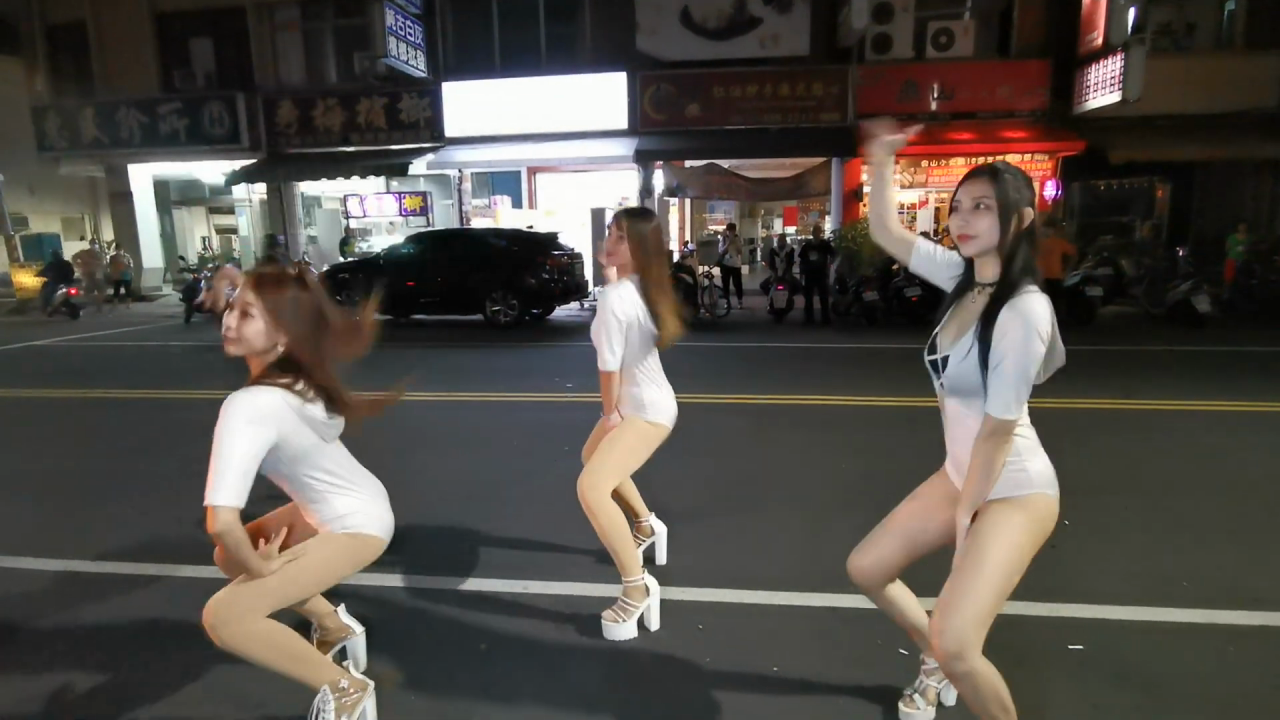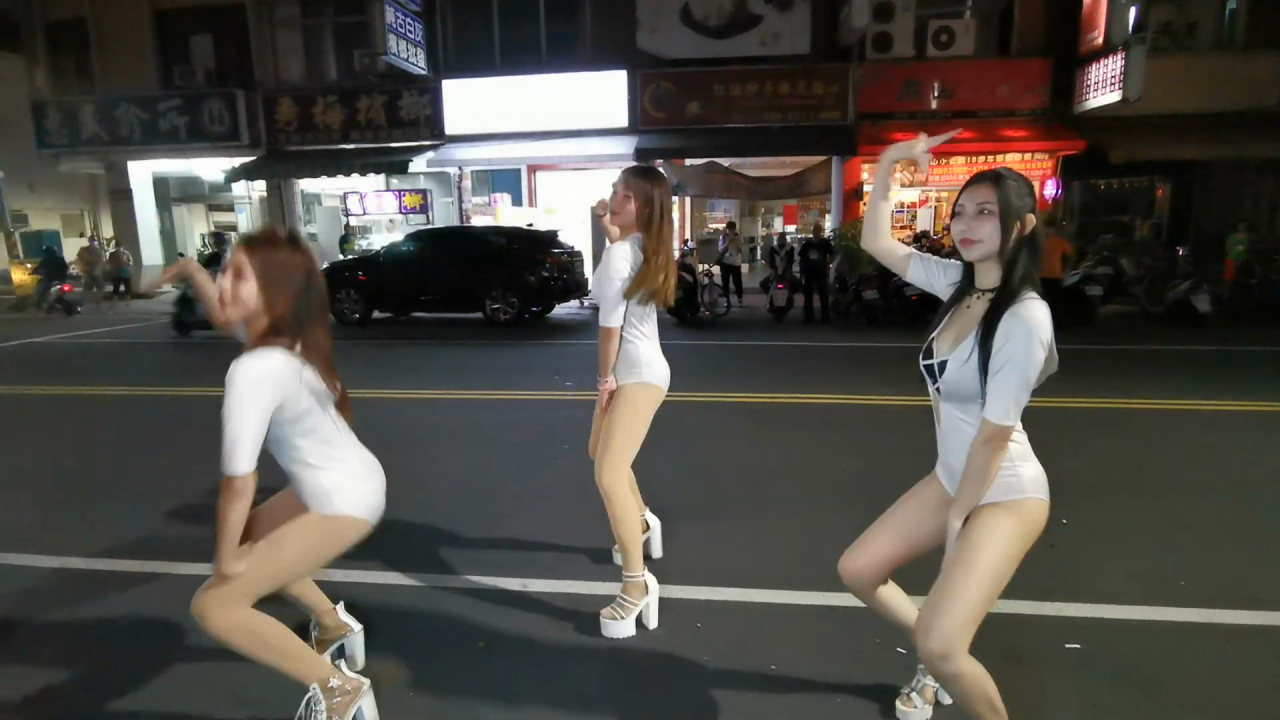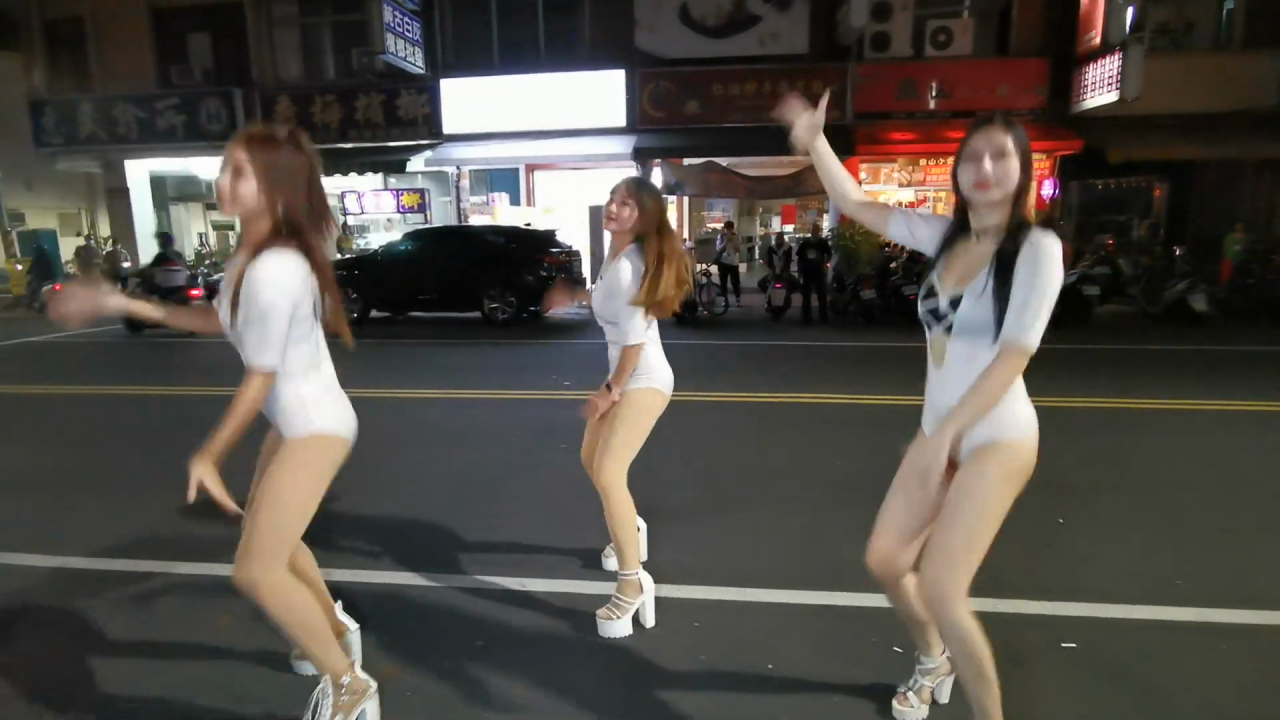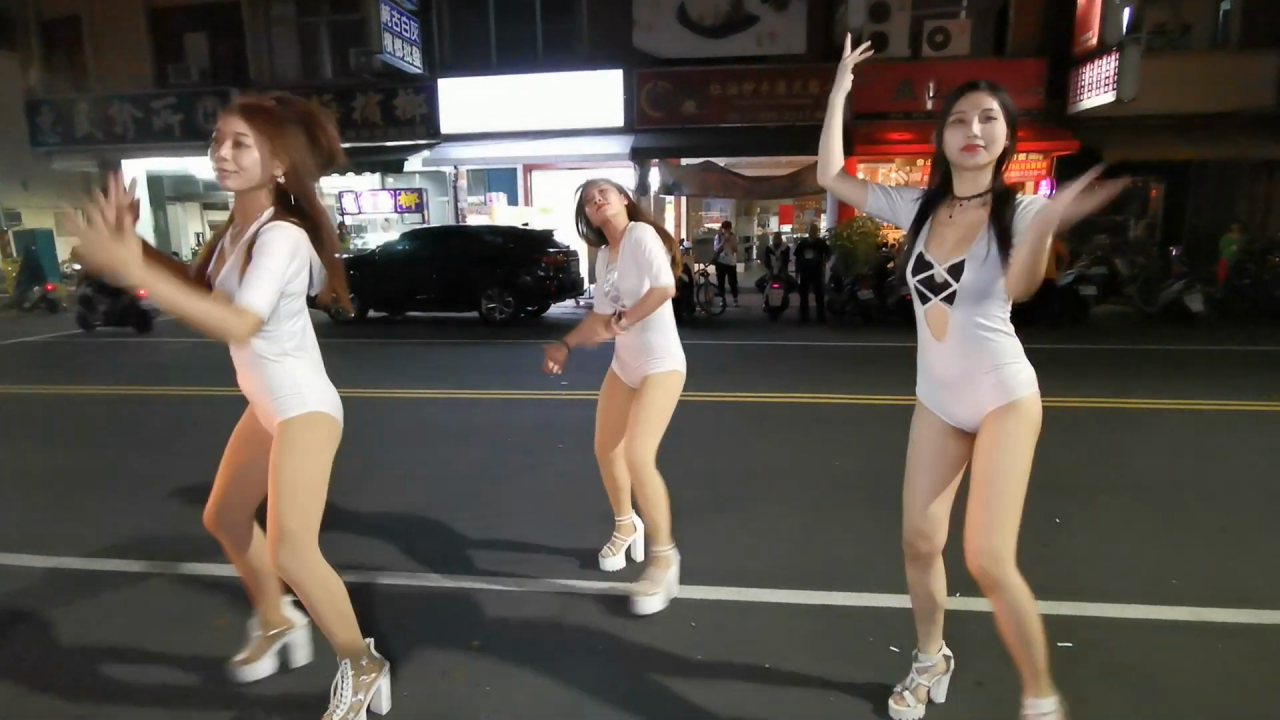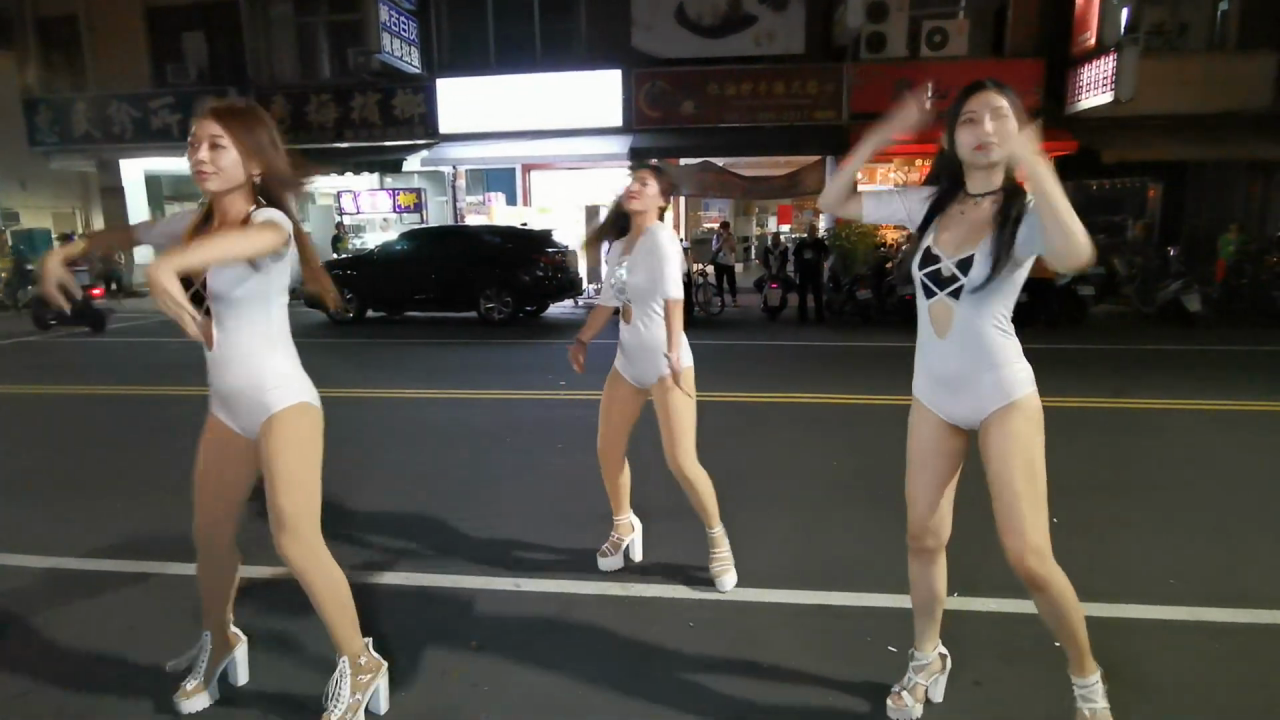
dt=0.2s
person 1, frame 1
left shoulder: (1024, 309)
right shoulder: (964, 275)
left elbow: (999, 426)
right elbow: (886, 231)
left wrist: (968, 510)
right wrist: (882, 158)
left hip: (1016, 493)
right hip: (962, 478)
left knee: (955, 643)
right knee: (866, 568)
right ankle: (936, 663)
person 1, frame 2
left shoulder: (1025, 314)
right shoulder: (961, 283)
left elbow: (999, 430)
right elbow: (878, 243)
left wrist: (958, 514)
right wrist: (887, 164)
left hip: (1008, 497)
right hip: (953, 480)
left knee: (940, 638)
right knee: (859, 570)
right ankle: (937, 666)
person 1, frame 3
left shoulder: (1036, 248)
right shoulder: (942, 235)
left elbow: (1013, 359)
right elbow: (855, 205)
left wrist: (950, 432)
right wrist: (812, 139)
left hip: (997, 436)
right hip: (936, 430)
left knee: (942, 592)
right knee: (885, 561)
right ankle: (933, 663)
person 1, frame 4
left shoulder: (1024, 209)
right shoulder: (919, 205)
left elbow: (1020, 281)
right elbow: (830, 179)
left wrist: (1047, 219)
right wrist: (841, 92)
left hip: (1003, 399)
right hip: (936, 402)
left knee: (987, 562)
right knee: (919, 541)
right ankle: (930, 659)
person 1, frame 5
left shoulder: (1031, 209)
right shoulder: (929, 204)
left elbow: (1074, 257)
right elbow: (836, 200)
left wrist: (1034, 163)
right wrist: (878, 137)
left hip: (1003, 399)
right hip: (933, 397)
left knee: (1028, 560)
right knee: (925, 538)
right ankle: (928, 661)
person 2, frame 1
left shoulder: (250, 408)
right shoulder: (301, 371)
left elbow: (221, 519)
left wrist: (255, 563)
left hip: (358, 526)
right hip: (348, 508)
left knee: (225, 618)
right knee: (231, 558)
right ankle: (337, 629)
person 2, frame 2
left shoulder: (255, 371)
right shoulder: (286, 338)
left elbow: (237, 484)
right elbow: (232, 318)
left wrist: (225, 556)
right wrist: (199, 279)
left hip: (342, 504)
right hip: (344, 483)
left knee: (215, 607)
right knee: (256, 550)
right ankle: (336, 629)
person 2, frame 3
left shoulder: (274, 270)
right shoulder: (253, 257)
left elbow: (261, 377)
right elbow: (214, 322)
left wrist: (208, 455)
right wrist: (120, 303)
left hip: (316, 425)
right hip: (295, 420)
left knee: (254, 569)
right knee: (264, 534)
right ankle: (333, 625)
person 2, frame 4
left shoulder: (282, 233)
right shoulder: (236, 229)
left elbow: (239, 324)
right elbow: (203, 292)
left wrist: (136, 270)
right wrist: (126, 239)
left hip: (305, 408)
right hip: (266, 406)
left knee: (291, 553)
right knee: (224, 520)
left ankle: (361, 669)
right ankle: (277, 621)
person 2, frame 5
left shoulder: (269, 220)
right shoulder: (194, 223)
left elbow: (267, 240)
right elbow: (124, 236)
left wrist: (171, 264)
right wrist: (61, 256)
left hip: (285, 402)
right hip: (227, 408)
left knee: (297, 544)
right knee: (212, 537)
left ankle: (361, 666)
right ankle: (220, 645)
person 3, frame 1
left shoulder: (614, 299)
right shoulder: (644, 286)
left elbow: (610, 365)
left wrist: (609, 413)
left hip: (646, 411)
right hip: (641, 403)
left knee: (590, 491)
right knee: (593, 458)
left ankle: (637, 590)
right ankle: (646, 527)
person 3, frame 2
left shoulder: (618, 254)
right shoulder: (643, 245)
left elbow: (610, 324)
left wrist: (604, 376)
right wrist: (608, 241)
left hip: (639, 374)
right hip: (628, 369)
left knee: (609, 477)
right knee: (600, 451)
left ankle: (637, 584)
right ankle: (641, 521)
person 3, frame 3
left shoulder: (626, 267)
right shoulder: (622, 255)
left elbow: (633, 342)
left wrist: (608, 391)
right wrist: (576, 295)
left hip: (647, 381)
right hip: (624, 378)
left knee: (611, 472)
right knee: (592, 457)
left ankle: (633, 584)
right ankle: (630, 527)
person 3, frame 4
left shoulder: (642, 234)
right shoulder: (604, 256)
left elbow: (664, 288)
left wrist: (620, 324)
right wrist: (563, 346)
left hip: (661, 365)
right hip: (624, 365)
left knee: (637, 458)
right knee: (606, 451)
left ankle: (664, 558)
right ankle: (626, 525)
person 3, frame 5
left shoulder: (662, 238)
right shoulder: (617, 246)
left elbow: (673, 298)
left wrist: (672, 356)
right wrist: (581, 341)
left hip: (671, 365)
right hip: (627, 365)
left knee: (681, 462)
right knee: (608, 451)
left ankle: (718, 540)
right ankle: (624, 526)
